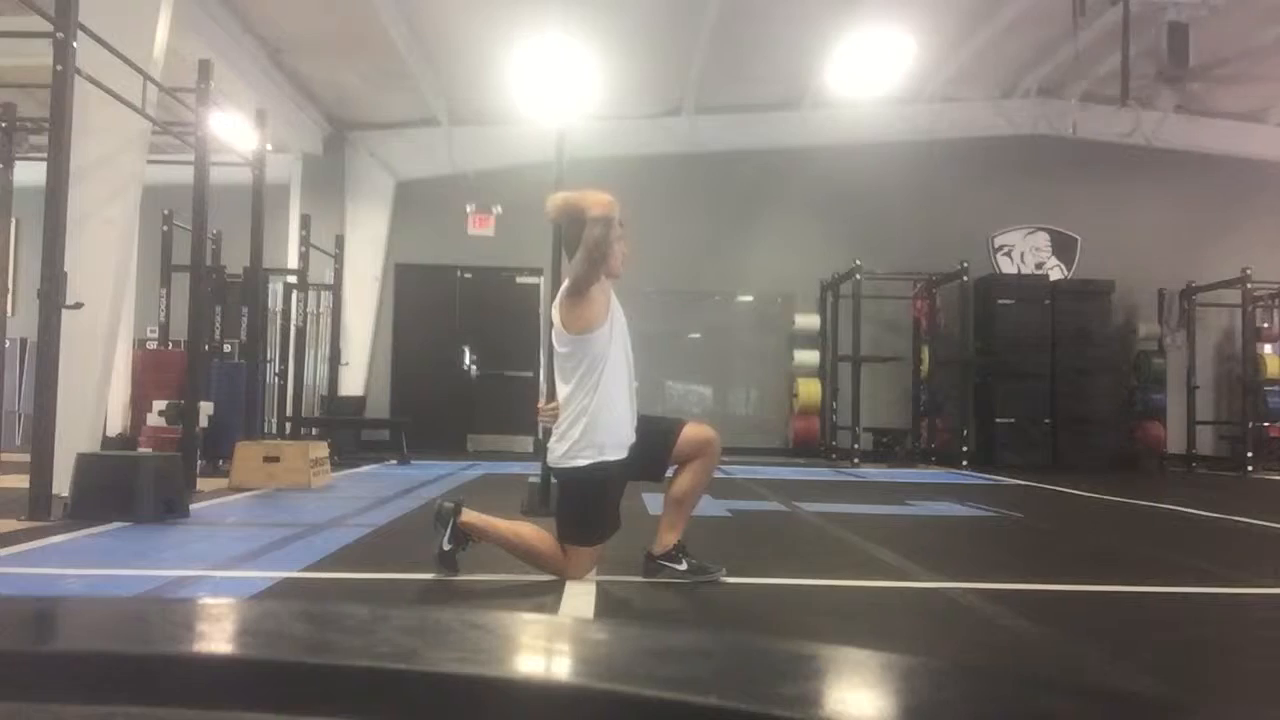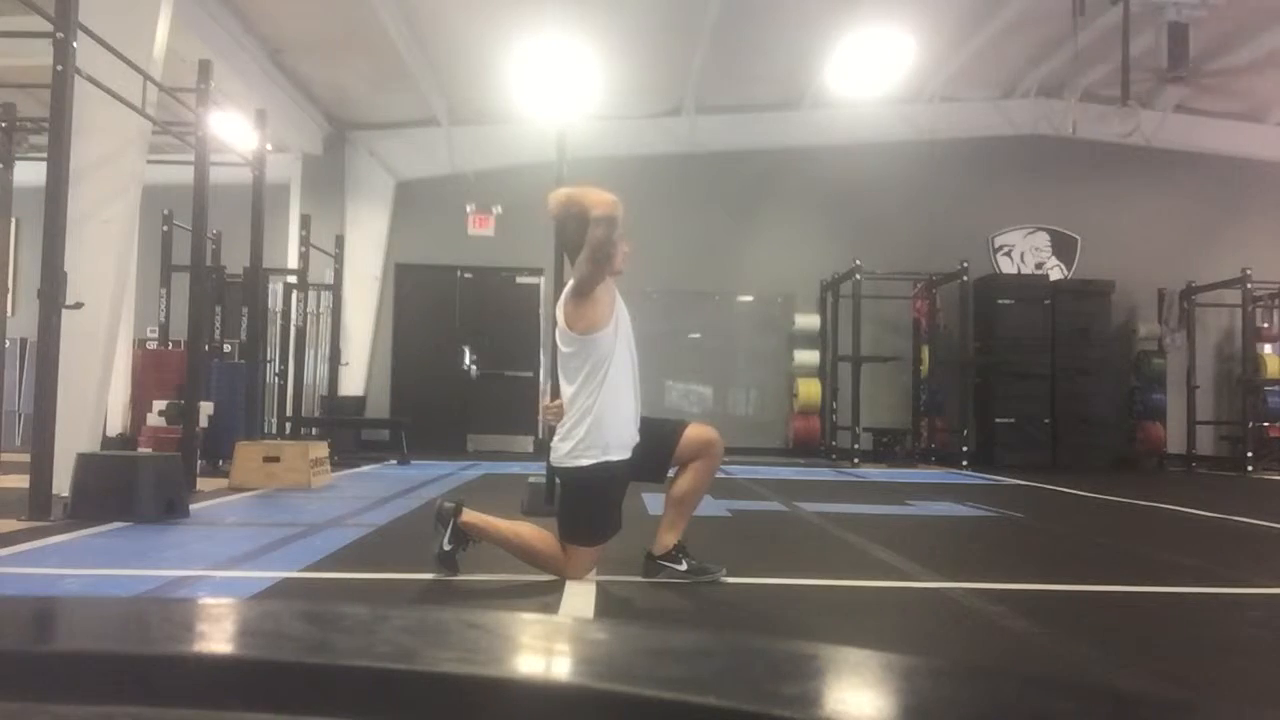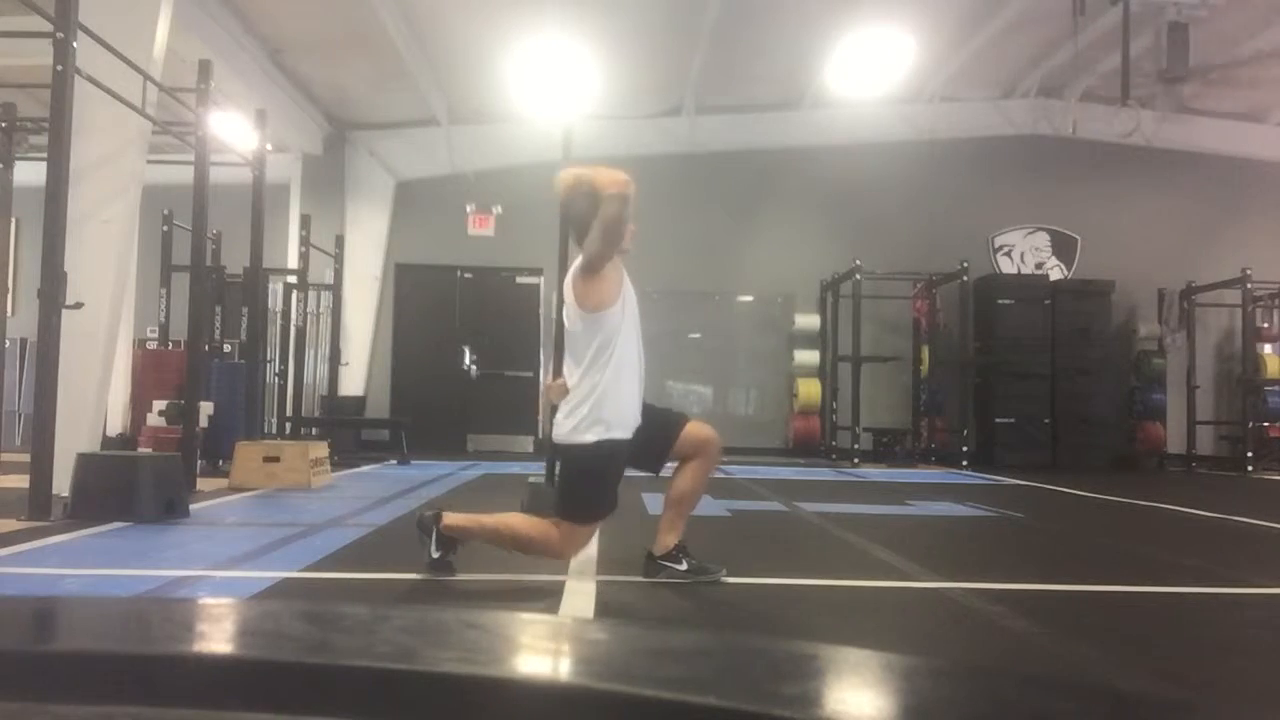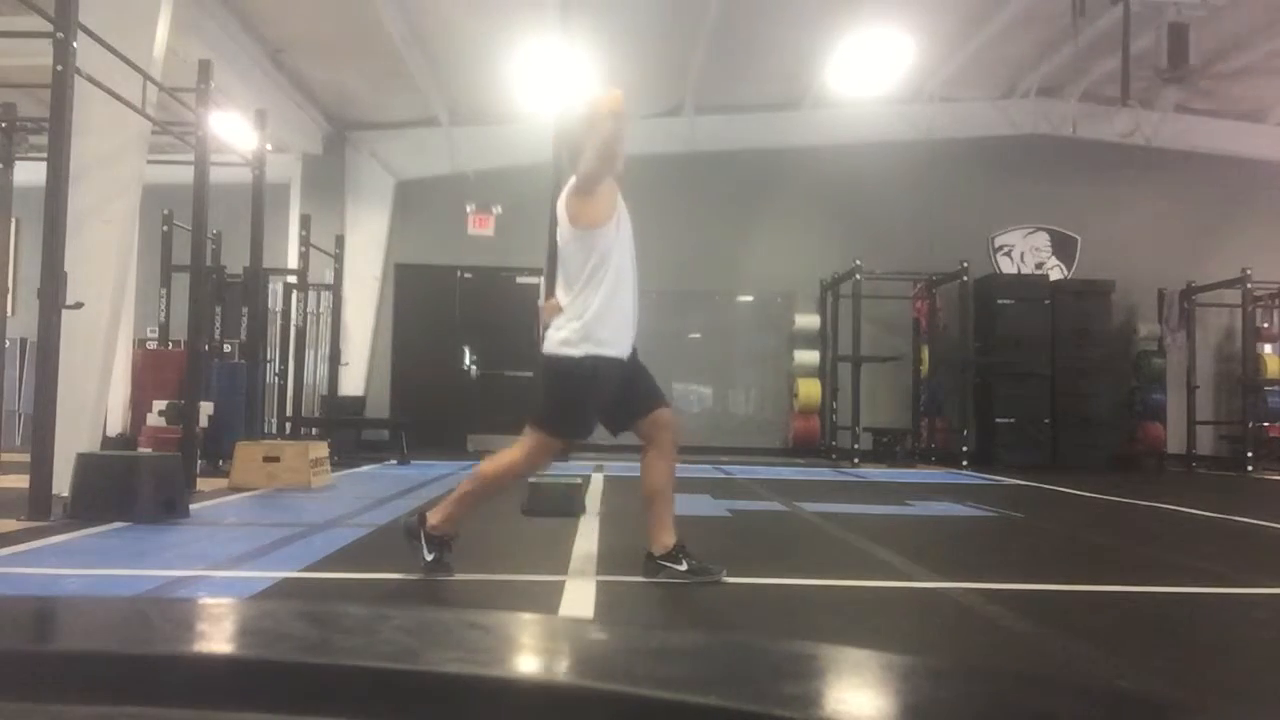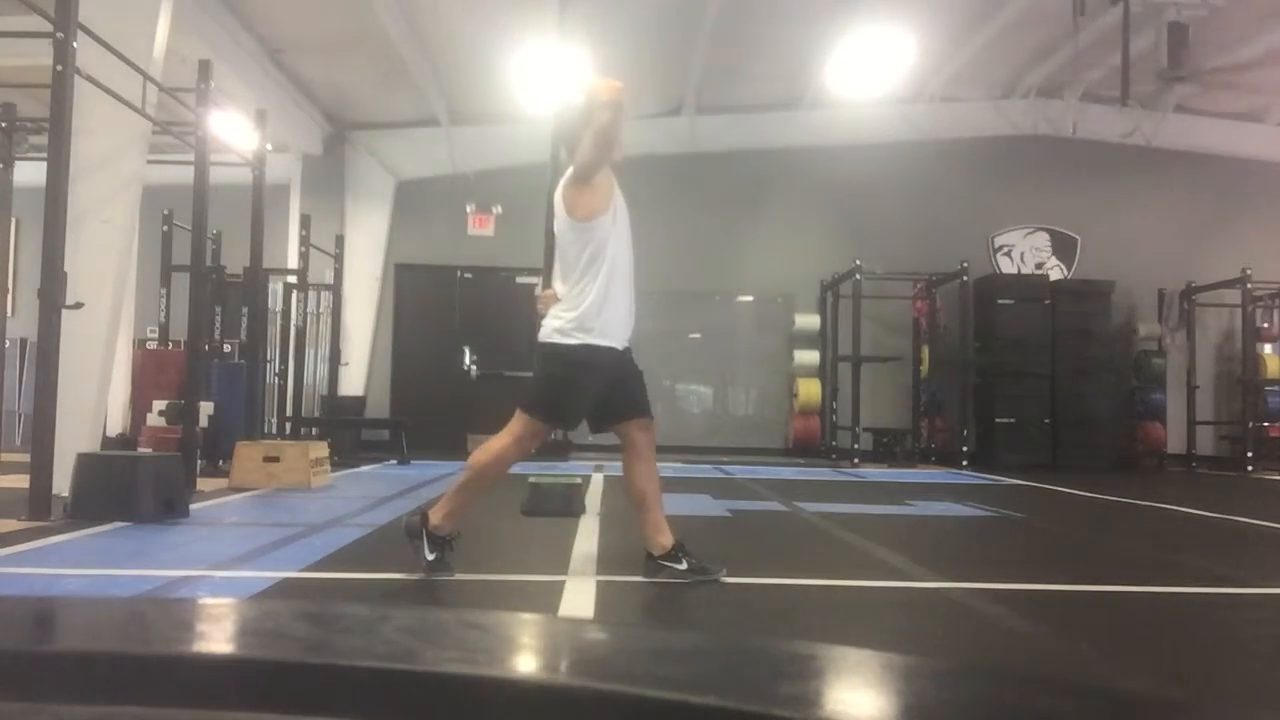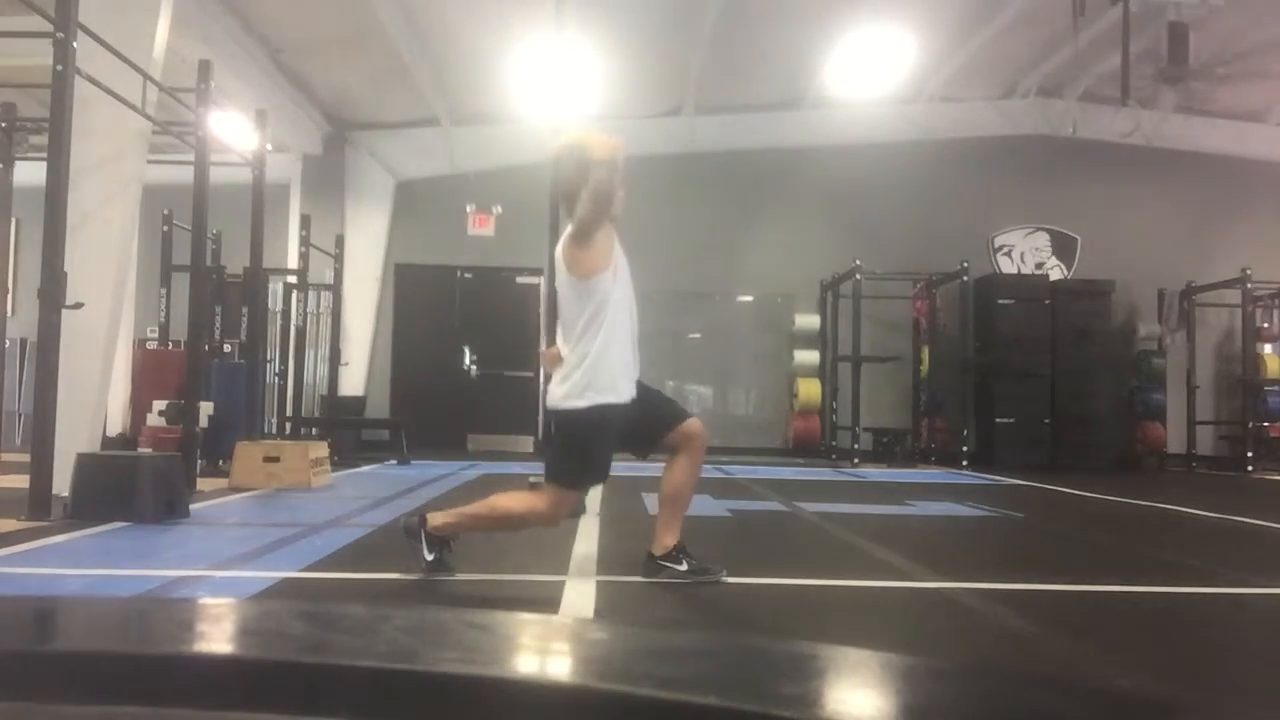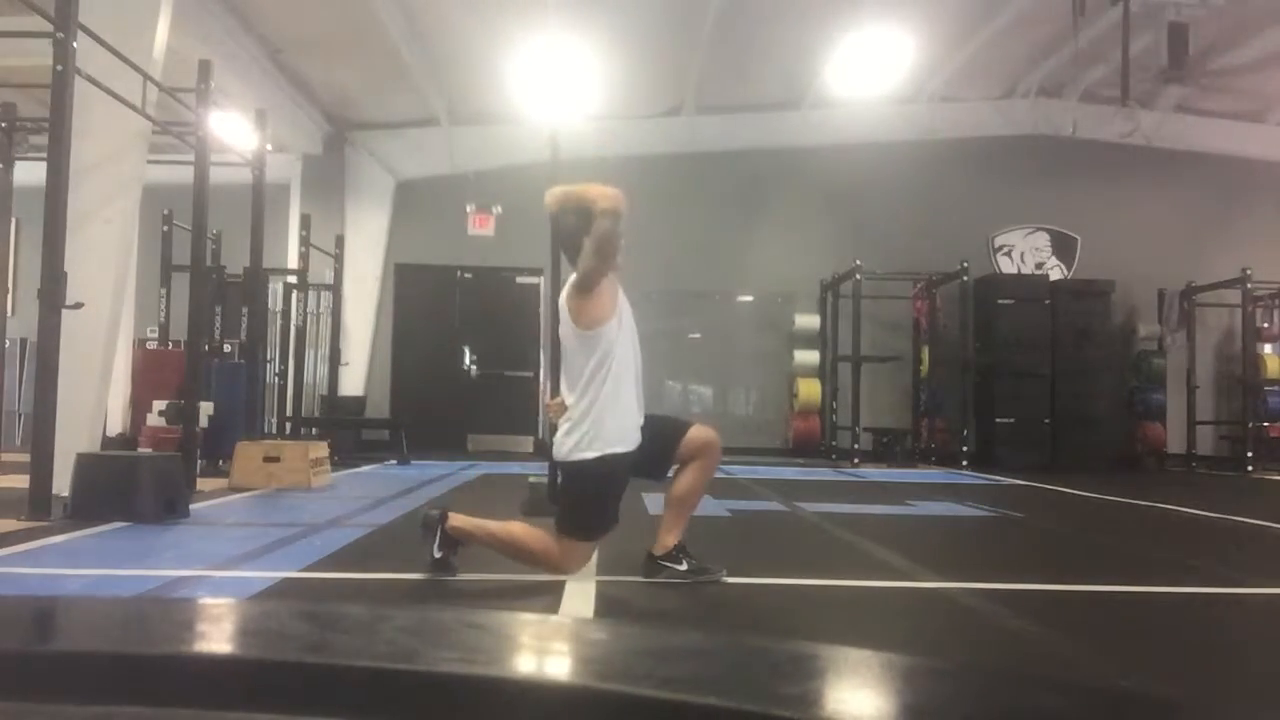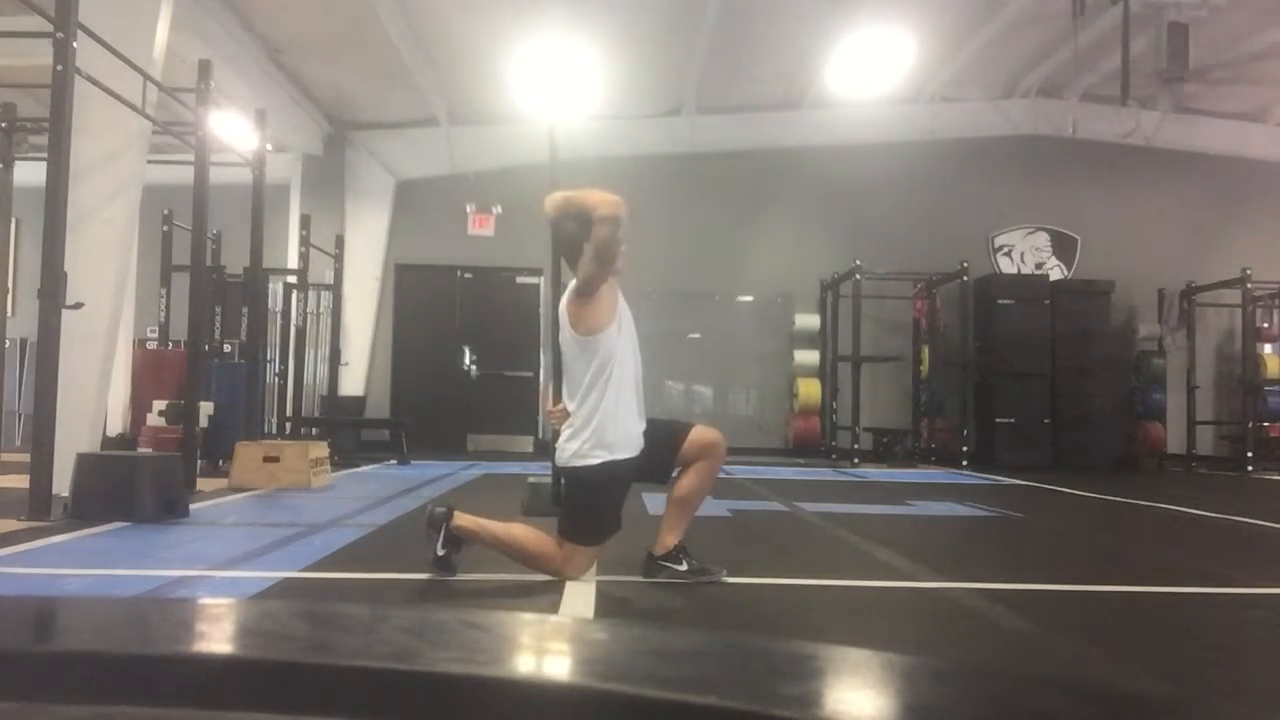
dt=0.4s
person 1, frame 1
left shoulder: (595, 293)
right shoulder: (582, 291)
right elbow: (603, 210)
right wrist: (565, 205)
left hip: (614, 437)
right hip: (590, 452)
left knee: (706, 442)
right knee: (574, 565)
left ankle: (665, 553)
right ankle: (463, 520)
person 1, frame 2
left shoulder: (597, 294)
right shoulder: (587, 292)
right elbow: (607, 210)
right wrist: (567, 200)
left hip: (615, 438)
right hip: (593, 453)
left knee: (708, 444)
right knee: (573, 565)
left ankle: (664, 553)
right ankle: (462, 519)
person 1, frame 3
left shoulder: (601, 272)
right shoulder: (595, 267)
right elbow: (619, 189)
right wrist: (577, 181)
left hip: (617, 417)
right hip: (594, 431)
left knee: (705, 443)
right knee: (563, 544)
left ankle: (665, 553)
right ankle: (444, 524)
person 1, frame 4
left shoulder: (594, 194)
right shoulder: (589, 187)
right elbow: (611, 106)
left hip: (610, 351)
right hip: (581, 354)
left knee: (662, 430)
right knee: (534, 453)
left ankle: (664, 553)
right ankle: (433, 525)
person 1, frame 5
left shoulder: (594, 185)
right shoulder: (585, 177)
right elbow: (610, 95)
left hip: (604, 342)
right hip: (577, 344)
left knee: (639, 436)
right knee: (522, 436)
left ankle: (664, 552)
right ankle: (434, 524)
person 1, frame 6
left shoulder: (594, 240)
right shoulder: (585, 236)
right elbow: (608, 153)
right wrist: (569, 151)
left hip: (613, 389)
right hip: (588, 400)
left knee: (692, 436)
right knee: (553, 506)
left ankle: (664, 553)
right ankle: (434, 526)
person 1, frame 7
left shoulder: (595, 289)
right shoulder: (589, 285)
right elbow: (610, 203)
right wrist: (563, 198)
left hip: (617, 433)
right hip: (596, 446)
left knee: (706, 444)
right knee: (567, 557)
left ankle: (665, 554)
right ankle: (451, 525)
person 1, frame 8
left shoulder: (594, 295)
right shoulder: (589, 292)
right elbow: (610, 209)
right wrist: (563, 203)
left hip: (620, 437)
right hip: (598, 452)
left knee: (710, 445)
right knee: (569, 564)
left ankle: (665, 554)
right ankle: (455, 524)
